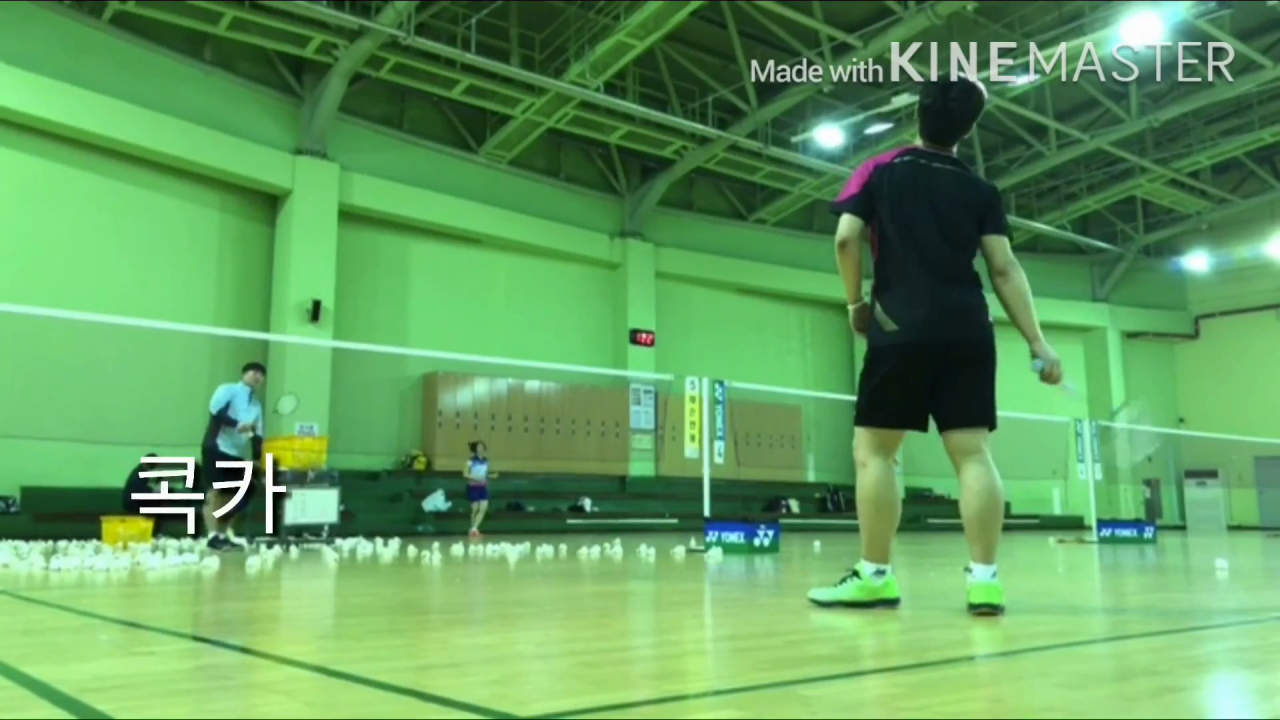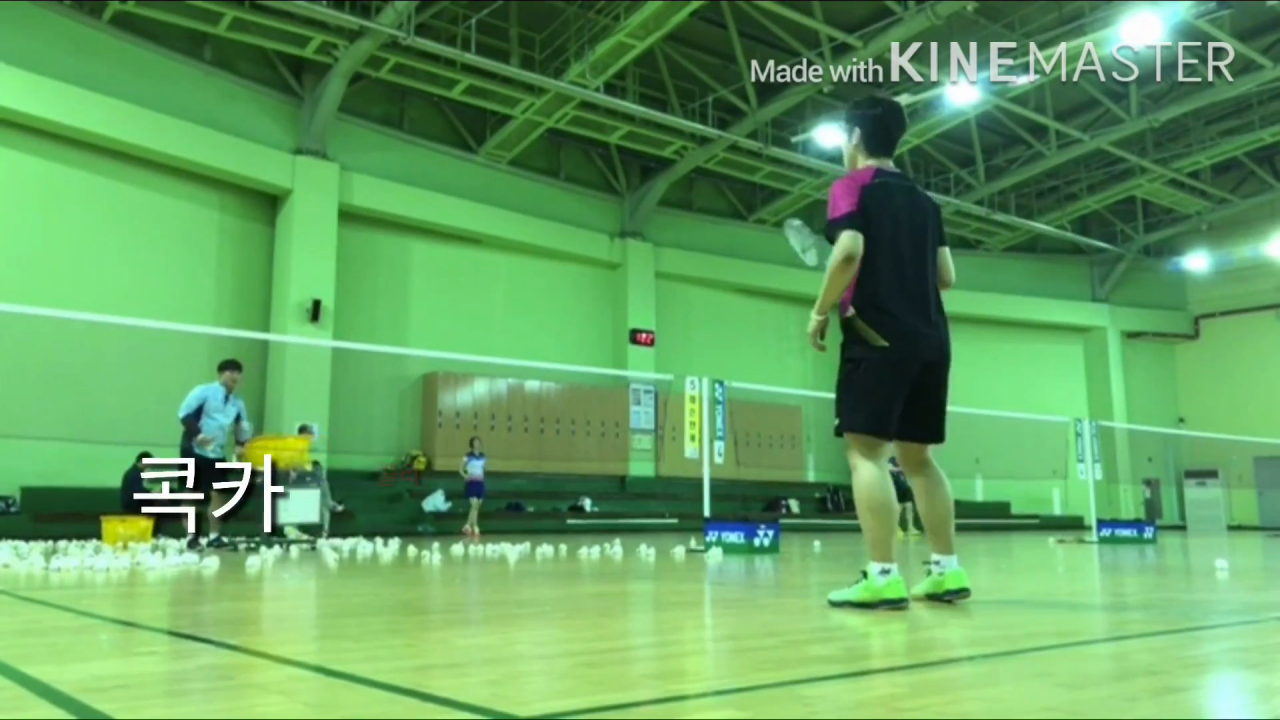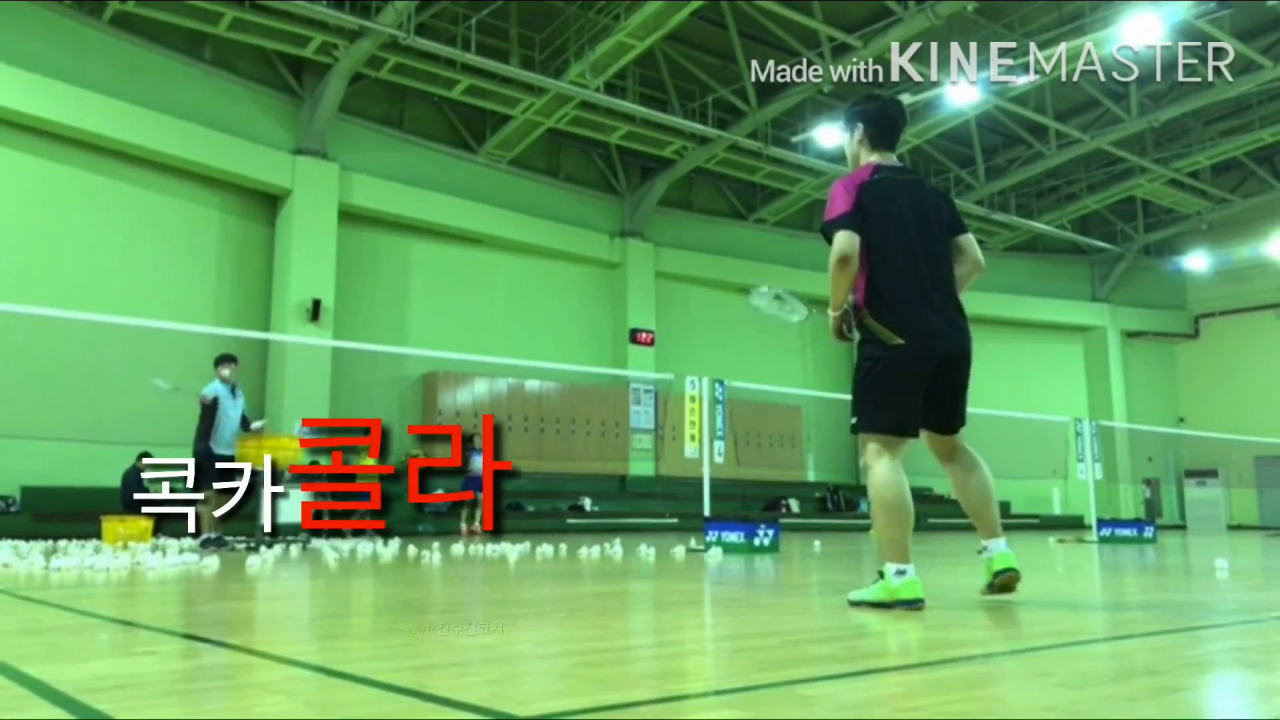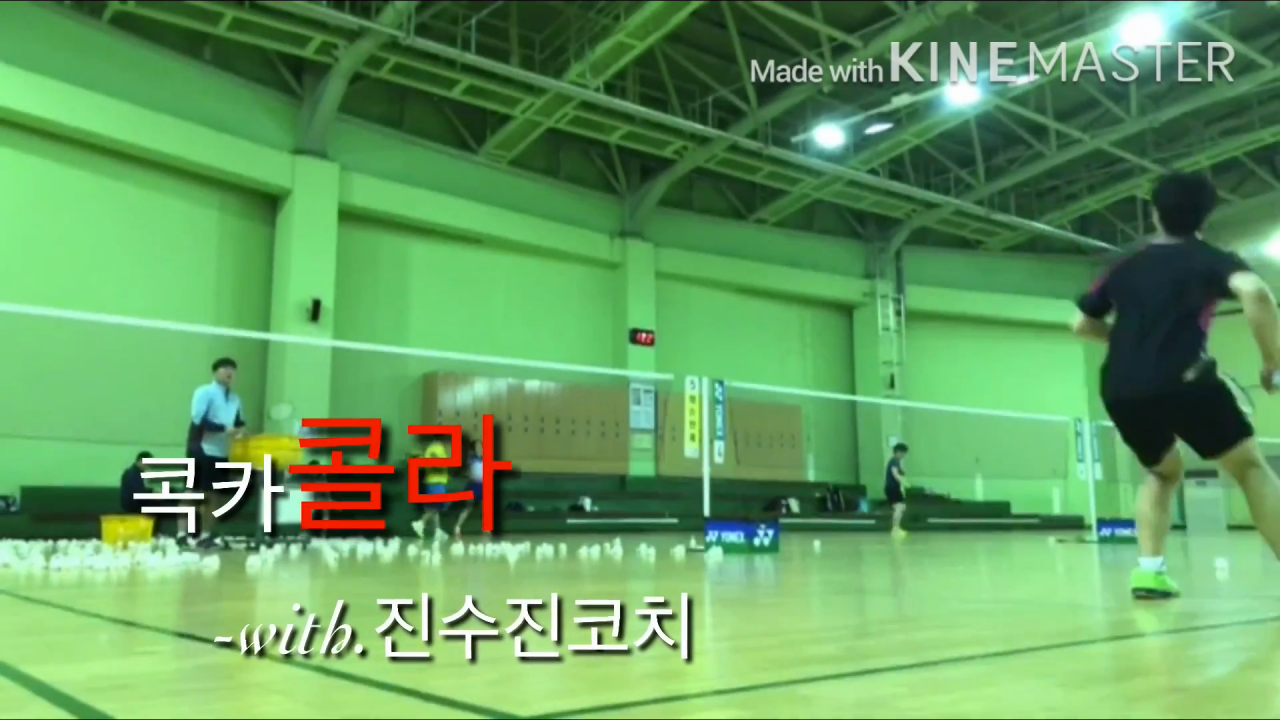
dt=1s
person 1, frame 1
left shoulder: (878, 172)
right shoulder: (980, 191)
left elbow: (846, 238)
right elbow: (1004, 269)
left wrist: (856, 300)
right wrist: (1038, 344)
left hip: (900, 330)
right hip: (967, 333)
left knee: (873, 449)
right knee: (972, 452)
left ankle: (875, 575)
right ankle: (984, 578)
person 1, frame 2
left shoulder: (852, 187)
right shoulder: (924, 201)
left elbow: (849, 252)
right elbow: (946, 276)
left wrist: (821, 311)
left hip: (876, 340)
right hip: (930, 341)
left knee: (866, 453)
right knee: (917, 457)
left ankle: (882, 576)
right ankle: (948, 569)
person 1, frame 3
left shoulder: (852, 187)
right shoulder: (931, 193)
left elbow: (845, 252)
right elbow: (972, 261)
left wrist: (838, 308)
left hip: (892, 337)
right hip: (951, 336)
left knee: (881, 451)
right knee: (950, 445)
left ankle: (898, 578)
right ankle: (997, 552)
person 1, frame 4
left shoulder: (1127, 266)
right shoulder: (1211, 260)
left elbow: (1082, 323)
left hip: (1122, 390)
right hip: (1182, 382)
left knee: (1164, 473)
left ankle: (1149, 570)
person 2, frame 1
left shoulder: (256, 404)
right shoulder: (228, 390)
left elbow: (257, 434)
right elbow: (215, 409)
left wrist: (256, 459)
right wrist: (236, 424)
left hip: (237, 454)
right hip: (217, 448)
left knee: (230, 495)
right knee: (214, 491)
left ankle: (222, 535)
right ankle: (212, 536)
person 2, frame 2
left shoulder: (238, 403)
right shoulder: (203, 392)
left elbow: (242, 430)
right elbow: (184, 413)
left wrist: (240, 444)
right wrist: (197, 434)
left hip: (218, 455)
right hip: (194, 451)
left knee: (219, 494)
left ankle: (214, 536)
right ankle: (192, 537)
person 2, frame 3
left shoulder: (238, 393)
right shoulder: (213, 390)
right elbow: (208, 399)
left wrist: (251, 425)
right wrist: (205, 400)
left hip: (228, 451)
right hip: (208, 449)
left knee: (222, 494)
right knee: (208, 493)
left ankle: (216, 534)
right ankle: (205, 536)
person 2, frame 4
left shoulder: (234, 398)
right shoulder: (204, 392)
left elbow: (238, 422)
right elbow: (198, 419)
left wrist: (240, 430)
right wrist: (224, 429)
left hip: (221, 453)
right hip: (201, 450)
left knee: (211, 495)
right knee: (194, 491)
left ankle: (206, 535)
